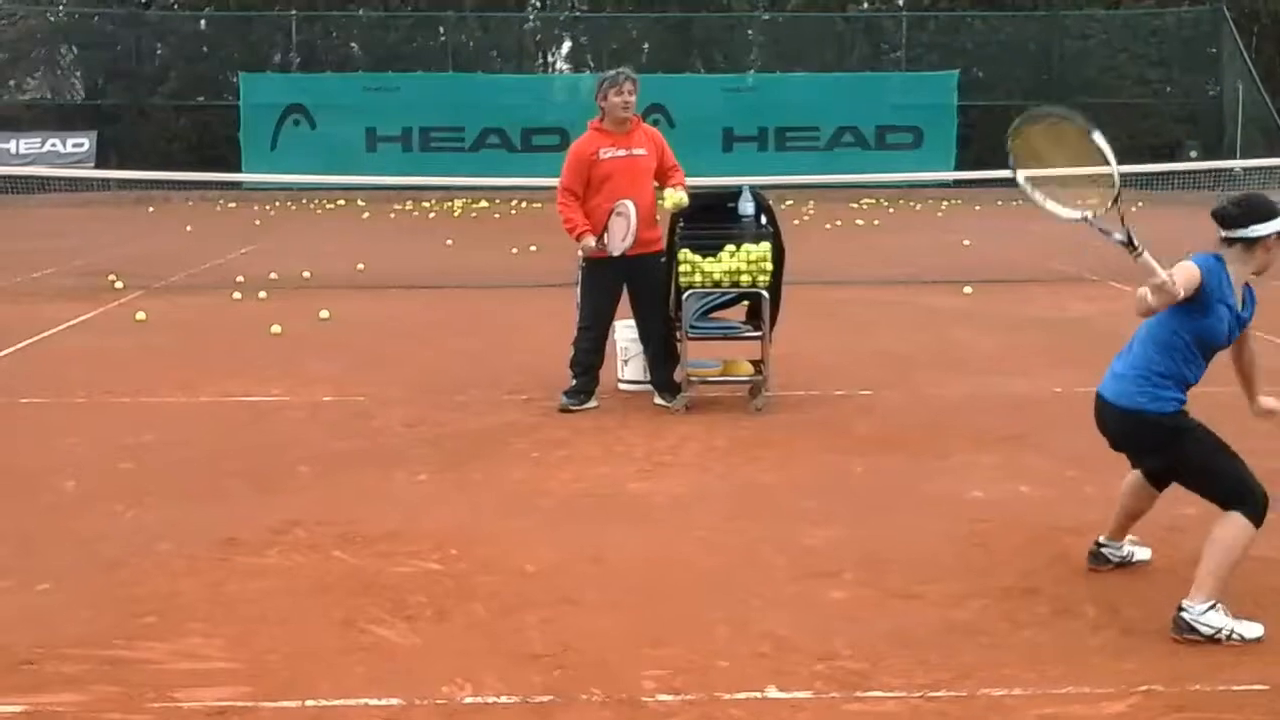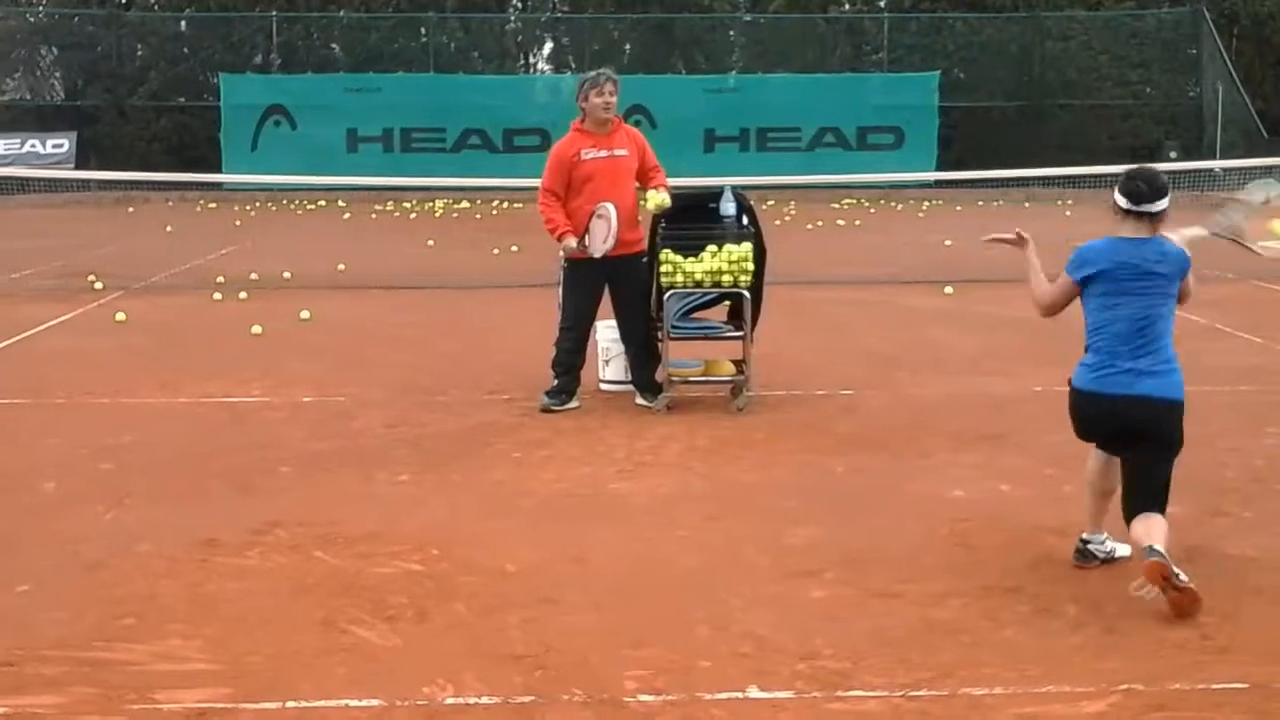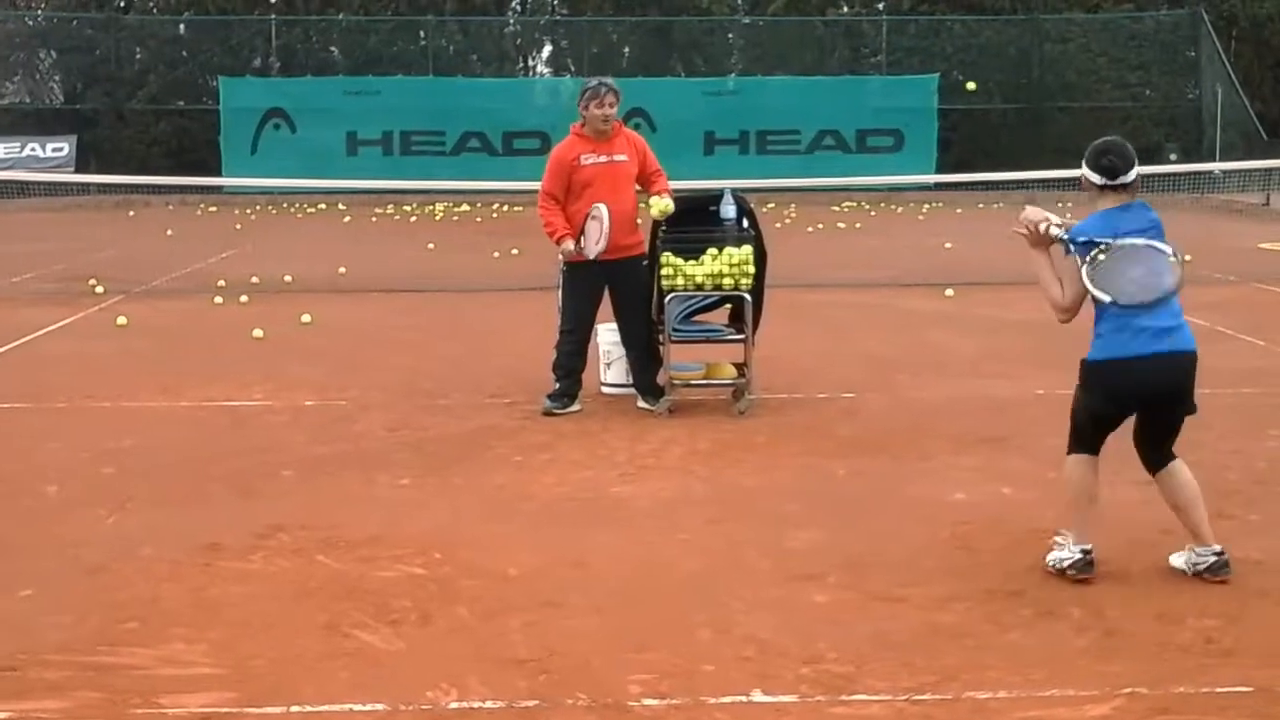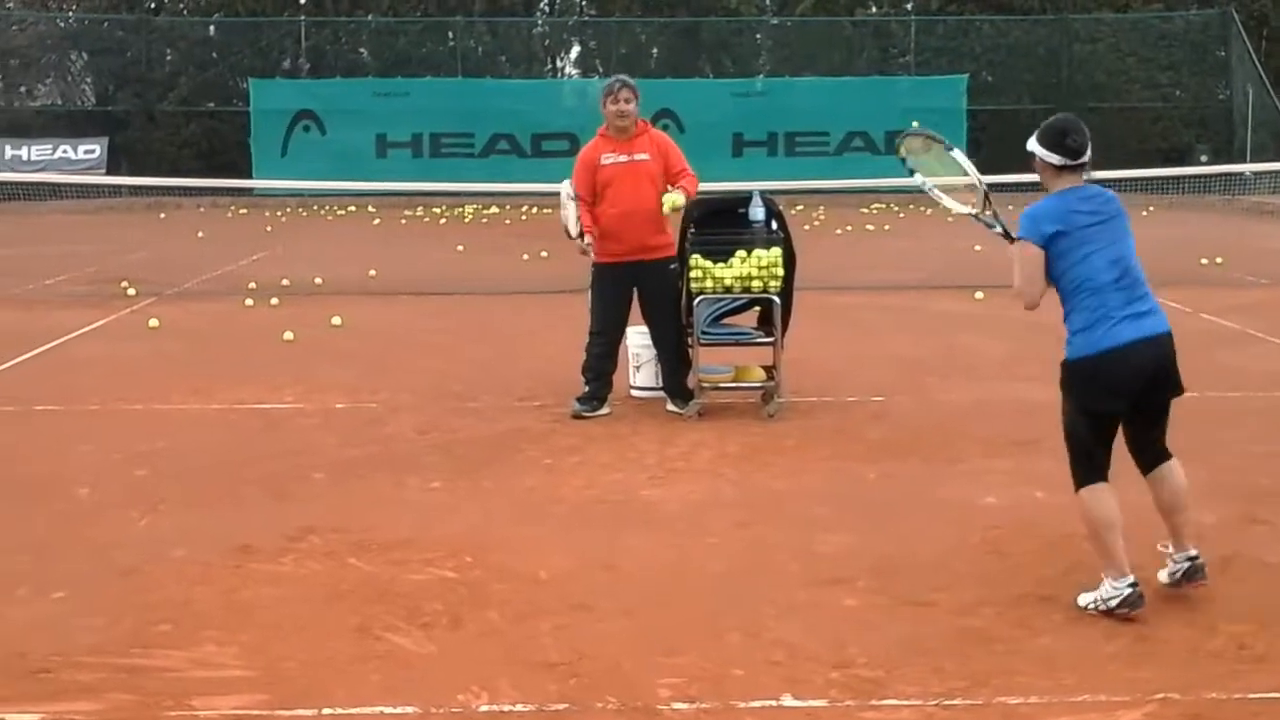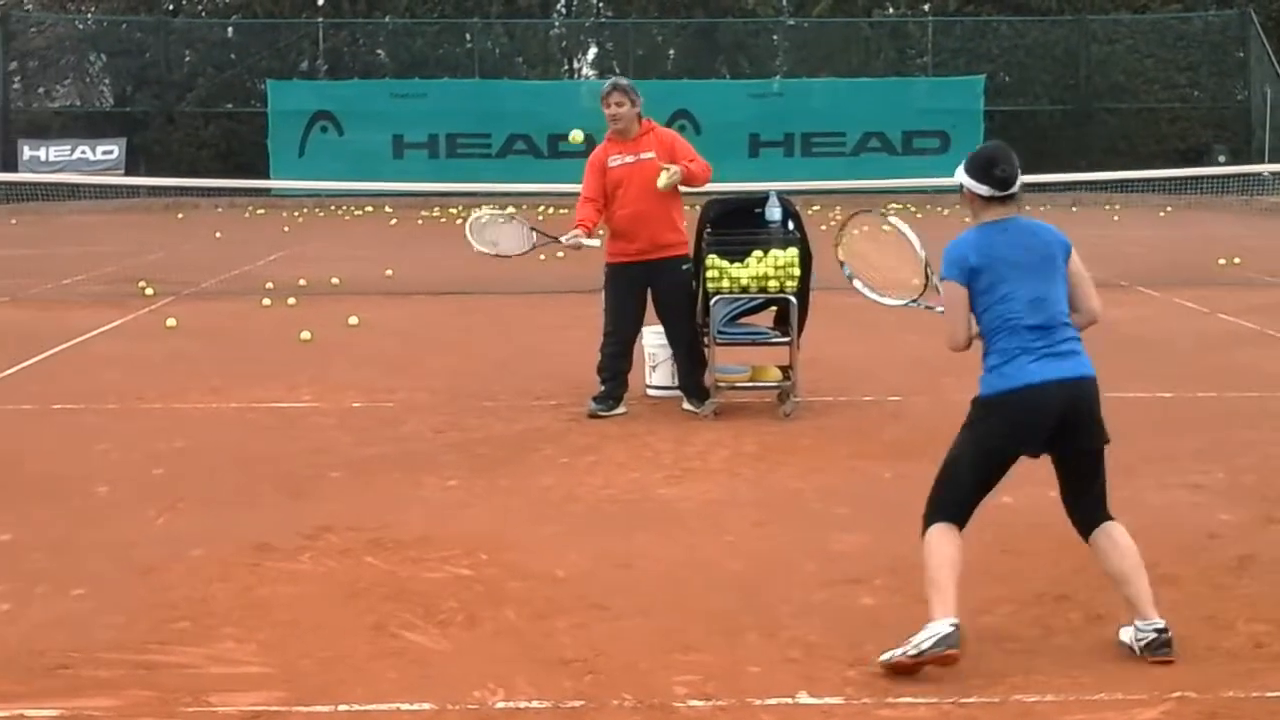
dt=0.3s
person 1, frame 1
right shoulder: (1201, 271)
left elbow: (1240, 350)
right elbow: (1146, 304)
right wrist: (1157, 294)
left hip: (1116, 404)
right hip: (1146, 412)
left knee: (1160, 463)
left ankle: (1110, 544)
right ankle: (1197, 611)
person 1, frame 2
left shoulder: (1091, 255)
right shoulder: (1176, 256)
left elbow: (1047, 306)
left wrist: (1029, 250)
left hip: (1095, 395)
right hip: (1161, 402)
left knee: (1109, 440)
right knee: (1148, 508)
left ankle: (1093, 542)
right ankle: (1156, 553)
person 1, frame 3
left shoulder: (1085, 231)
right shoulder: (1149, 218)
left elbow: (1064, 308)
left wrist: (1040, 251)
right wrist: (1051, 228)
left hip: (1117, 364)
right hip: (1178, 357)
left knee: (1082, 444)
right knee: (1158, 451)
left ankle: (1078, 549)
right ankle: (1208, 551)
person 1, frame 4
left shoulder: (1037, 219)
right shoulder: (1111, 203)
left elbow: (1030, 298)
left wrist: (1022, 256)
left hip: (1096, 356)
right hip: (1154, 342)
left knee: (1090, 470)
right knee: (1152, 451)
left ankle: (1120, 585)
right ankle: (1185, 557)
person 1, frame 5
left shoulder: (962, 251)
right shoulder: (1053, 239)
left elbow: (958, 339)
right elbow: (1091, 312)
left hip: (1010, 399)
right hip: (1076, 388)
left knee: (944, 515)
right knee: (1094, 515)
left ankle: (941, 628)
right ankle: (1152, 627)
person 2, frame 1
left shoulder: (652, 137)
right shoulder: (584, 146)
left elbow: (671, 171)
right elbow: (568, 196)
left wrist: (677, 189)
right wrist: (582, 233)
left hip: (648, 250)
right hip: (601, 253)
left knee: (657, 324)
right knee: (593, 325)
left ankle: (665, 387)
right ankle: (582, 389)
person 2, frame 2
left shoulder: (633, 138)
right shoulder: (566, 147)
left elbow: (652, 172)
right elbow: (549, 197)
left wrist: (659, 190)
right wrist: (564, 234)
left hip: (630, 251)
right hip: (583, 254)
left knee: (639, 324)
right knee: (574, 325)
left ankle: (647, 387)
right ankle: (564, 390)
person 2, frame 3
left shoulder: (633, 142)
right shoulder: (566, 151)
left elbow: (654, 175)
right elbow: (549, 200)
left wrist: (662, 195)
right wrist: (562, 237)
left hip: (630, 254)
right hip: (582, 257)
left knee: (639, 327)
right knee: (574, 329)
left ankle: (648, 390)
right ankle: (565, 393)
person 2, frame 4
left shoulder: (659, 141)
right shoulder: (591, 152)
left elbow: (685, 176)
right elbow: (580, 200)
left wrist: (680, 193)
right wrist: (585, 232)
left hip: (658, 255)
right hip: (609, 258)
left knee: (669, 329)
right knee: (604, 332)
left ankle: (678, 393)
right ankle: (595, 395)
person 2, frame 5
left shoulder: (665, 139)
right shoulder: (600, 155)
left elbow: (700, 168)
right elbow: (591, 200)
left wrist: (681, 171)
right wrist: (582, 227)
left hip: (671, 253)
right hip: (623, 258)
left knee: (683, 328)
right knee: (618, 332)
left ankle: (695, 393)
right ankle: (611, 395)
